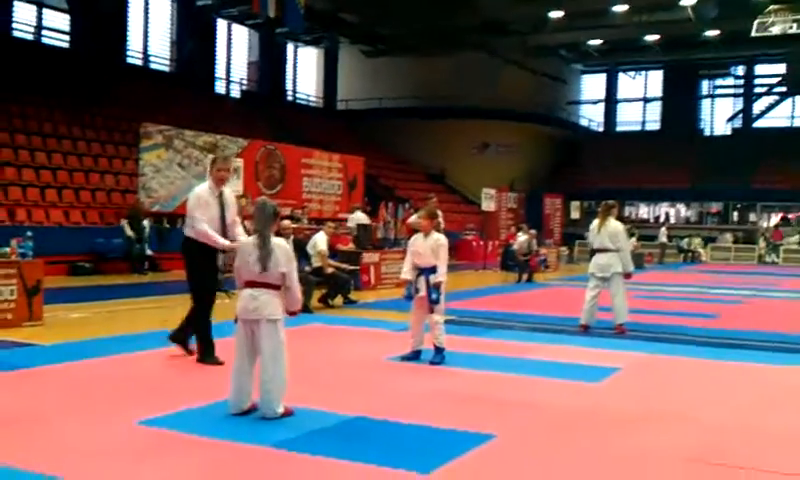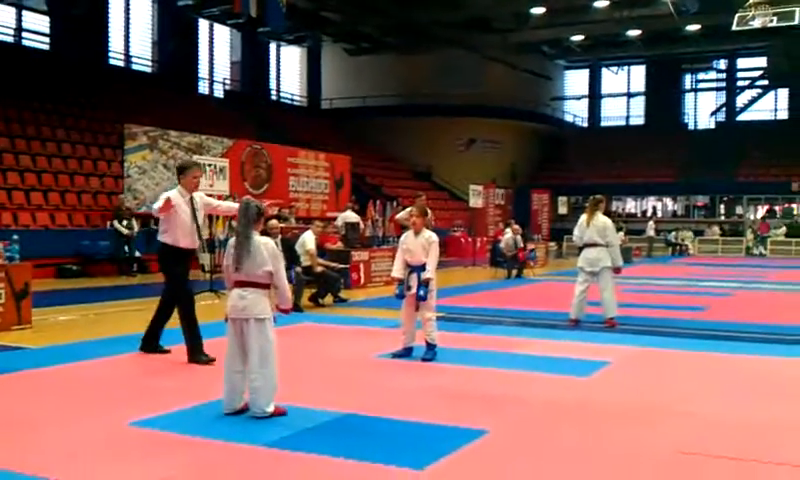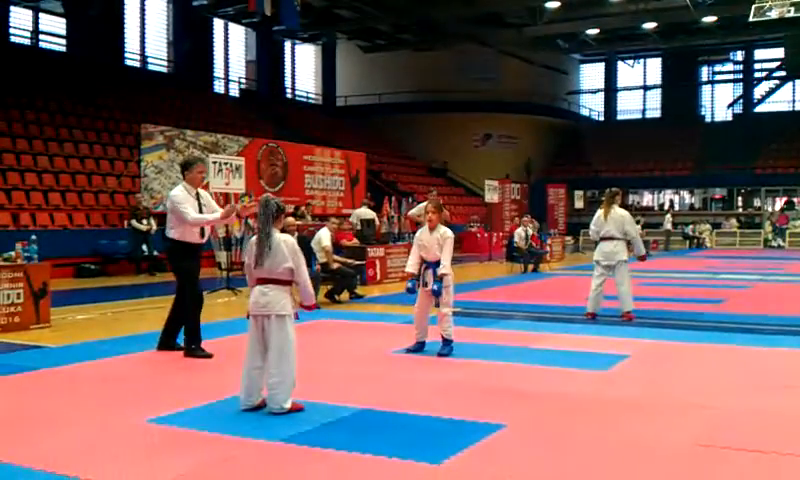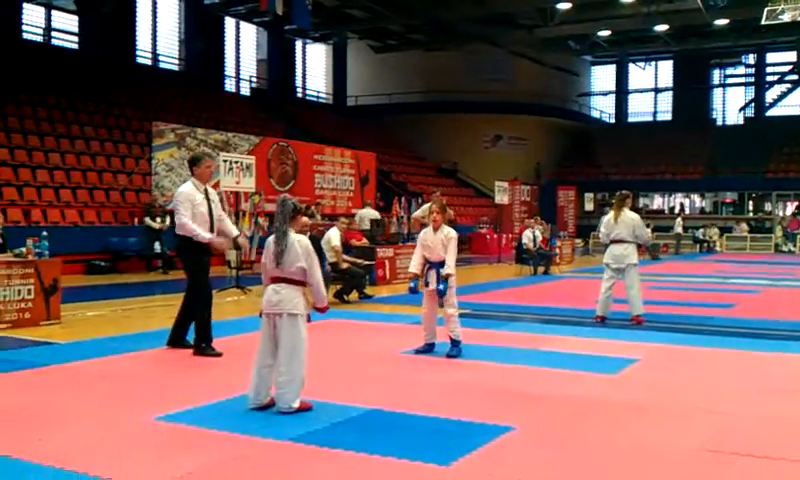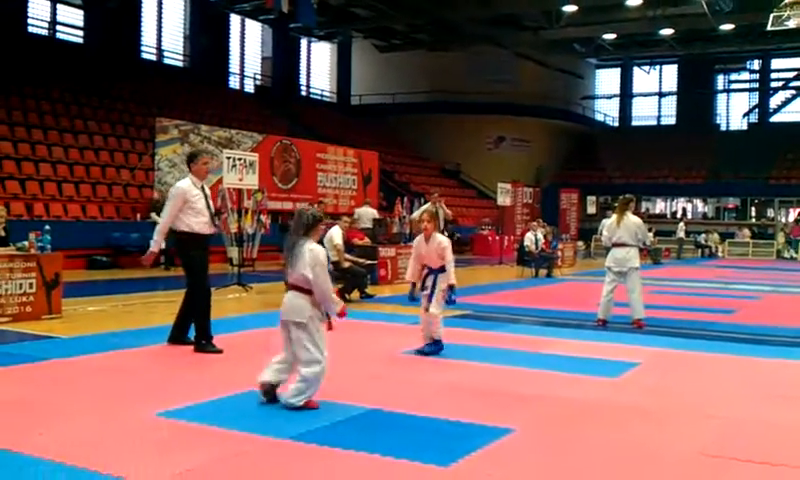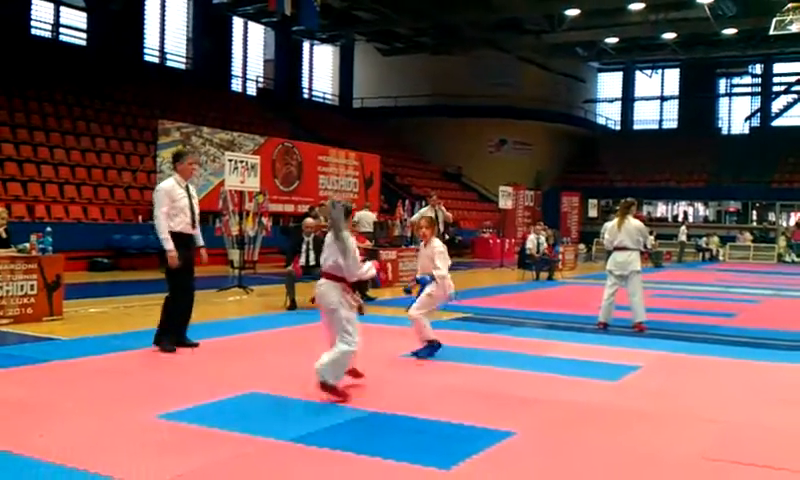
dt=0.3s
person 1, frame 1
left shoulder: (245, 244)
right shoulder: (281, 246)
left elbow: (238, 277)
right elbow: (291, 280)
right wrist: (294, 306)
left hip: (246, 302)
right hip: (269, 304)
left knee: (244, 356)
right knee: (272, 356)
left ankle: (240, 403)
right ankle: (272, 406)
person 1, frame 2
left shoulder: (232, 244)
right shoulder: (267, 245)
left elbow: (228, 277)
right elbow: (279, 277)
right wrist: (285, 304)
left hip: (236, 302)
right hip: (258, 303)
left knee: (235, 356)
right knee: (261, 356)
left ankle: (233, 402)
right ankle: (262, 406)
person 1, frame 3
left shoulder: (253, 242)
right shoulder: (287, 241)
left elbow: (249, 275)
right elbow: (301, 274)
right wrist: (308, 300)
left hip: (257, 299)
right hip: (279, 300)
left knee: (255, 352)
right knee: (281, 353)
left ankle: (250, 399)
right ankle: (280, 402)
person 1, frame 4
left shoulder: (271, 241)
right shoulder: (301, 242)
right elbow: (314, 275)
right wrist: (321, 302)
left hip: (271, 297)
right hip: (292, 299)
left knee: (267, 350)
right knee: (291, 353)
left ankle: (259, 397)
right ankle: (288, 401)
person 1, frame 5
left shoulder: (295, 246)
right shoulder: (316, 251)
right elbow: (322, 288)
left wrist: (329, 304)
right wrist: (337, 307)
left hip: (291, 302)
right hip: (306, 306)
left knee: (292, 351)
right knee: (315, 357)
left ankle: (269, 383)
right ankle: (297, 398)
person 1, frame 6
left shoulder: (331, 236)
right shoulder: (346, 239)
right elbow: (354, 272)
left wrist: (363, 265)
right wrist: (372, 267)
left hip: (325, 287)
right hip: (336, 291)
left knee: (337, 333)
right knee: (349, 340)
left ankle: (343, 366)
right ankle: (328, 378)
person 2, frame 1
left shoulder: (229, 195)
right shoulder: (199, 193)
left elbow: (234, 222)
right elbow: (200, 226)
left wrist: (243, 241)
right wrist: (228, 244)
left hip: (213, 250)
right hip: (196, 249)
left knee: (207, 298)
right knee: (202, 298)
left ankle: (182, 334)
right ankle: (206, 351)
person 2, frame 2
left shoulder: (199, 199)
right shoulder: (170, 197)
left elbow: (222, 207)
right elbow: (157, 210)
right wrist: (162, 209)
left hip: (186, 255)
right hip: (171, 254)
left knee: (170, 299)
right knee: (186, 299)
left ankle: (150, 342)
right ankle: (195, 351)
person 2, frame 3
left shoulder: (203, 195)
right shoulder: (177, 195)
left elbow: (219, 216)
right elbow: (191, 219)
left wrist: (232, 213)
right wrist: (220, 216)
left hip: (194, 250)
right hip: (179, 250)
left knee: (184, 295)
right knee: (194, 296)
left ankle: (167, 340)
right ankle: (192, 345)
person 2, frame 4
left shoulder: (210, 192)
right shoulder: (185, 192)
left elbow: (221, 218)
right elbow: (185, 223)
left wrist: (236, 237)
right wrist: (211, 239)
left hip: (204, 247)
right hip: (190, 247)
left knee: (195, 293)
right knee: (203, 293)
left ankle: (177, 337)
right ankle: (202, 343)
person 2, frame 5
left shoulder: (204, 189)
right shoulder: (182, 188)
right elbow: (166, 219)
right wrist: (154, 248)
left hip: (202, 243)
right hip: (189, 243)
left knee: (196, 290)
right knee: (202, 290)
left ankle: (178, 334)
right ankle: (203, 340)
person 2, frame 6
left shoulder: (190, 189)
right shoulder: (166, 187)
right elbow: (161, 220)
left wrist: (200, 245)
right wrist: (169, 249)
left hip: (187, 242)
right hip: (173, 242)
left knee: (187, 290)
right knee: (177, 290)
left ankle: (177, 335)
right ankle: (164, 336)
person 3, frame 1
left shoulder: (440, 240)
right shoulder: (414, 240)
left elbow: (442, 264)
right elbow: (409, 261)
left wrist: (437, 285)
right wrist: (408, 283)
left hip: (433, 280)
right hip: (418, 280)
left knee: (435, 317)
right knee: (416, 317)
left ankle: (439, 350)
right ankle: (416, 349)
person 3, frame 2
left shoulder: (431, 237)
right shoulder: (405, 237)
left elbow: (432, 261)
right elbow: (400, 259)
left wrist: (425, 282)
right wrist: (399, 281)
left hip: (424, 277)
right hip: (410, 277)
left knee: (427, 314)
right knee: (407, 314)
left ankle: (431, 347)
right ankle: (407, 346)
person 3, frame 3
left shoulder: (446, 233)
right shoulder: (420, 234)
left elbow: (446, 257)
right elbow: (415, 255)
left wrist: (440, 278)
right wrist: (412, 276)
left hip: (441, 274)
right hip: (426, 273)
left knee: (444, 310)
right knee: (420, 309)
left ankle: (447, 342)
right ankle: (420, 341)
person 3, frame 4
left shoulder: (450, 233)
right shoulder: (424, 234)
left elbow: (450, 258)
right elbow: (418, 255)
left wrist: (445, 279)
right wrist: (415, 277)
left hip: (444, 274)
right hip: (429, 273)
left knee: (450, 310)
right knee: (427, 311)
left ankle: (456, 344)
right ankle: (429, 342)
person 3, frame 5
left shoulder: (442, 241)
right shoulder: (418, 242)
left elbow: (449, 265)
right elbow: (415, 264)
left wrist: (451, 288)
right wrist: (413, 285)
left hip: (442, 278)
right hip: (429, 277)
left knee: (433, 311)
right knee: (424, 311)
left ankle: (437, 342)
right ankle: (429, 342)
person 3, frame 6
left shoulder: (437, 246)
right shoulder: (423, 245)
left elbow: (442, 270)
left wrist: (430, 278)
right wrist: (417, 281)
left hip: (439, 284)
right hip: (430, 284)
left knee: (415, 314)
right knee: (414, 314)
left ankle: (432, 343)
right ankle: (428, 344)
person 4, frame 1
left shoulder: (594, 224)
right shoulder: (618, 226)
right elbow: (623, 248)
right wrist: (628, 268)
left hip: (598, 260)
right hip: (613, 261)
left knee: (592, 292)
right knee: (618, 293)
left ankle: (585, 322)
right ankle: (619, 324)
person 4, frame 2
left shoulder: (582, 219)
right shoulder: (606, 221)
left elbow: (577, 239)
right elbow: (613, 243)
right wrist: (617, 263)
left hip: (586, 255)
right hip: (601, 255)
left knee: (581, 286)
right knee: (607, 288)
left ankle: (574, 317)
right ankle: (610, 318)
person 4, frame 3
left shoulder: (599, 213)
right shoulder: (624, 214)
left elbow: (593, 233)
right elbow: (633, 234)
right wrist: (640, 252)
left hip: (602, 249)
right hip: (618, 249)
left knee: (597, 280)
right knee: (623, 282)
left ankle: (591, 310)
right ankle: (627, 311)
person 4, frame 4
left shoulder: (609, 216)
right shoulder: (634, 217)
left elbow: (603, 236)
right elbow: (643, 237)
right wrist: (641, 241)
left hip: (612, 251)
right hip: (628, 252)
left knee: (607, 283)
right knee: (633, 284)
left ankle: (600, 314)
right ankle: (636, 315)
person 4, frame 5
left shoulder: (612, 220)
right shoulder: (636, 221)
left elbow: (605, 240)
right elbow: (644, 238)
left hip: (615, 255)
right hip: (630, 255)
left knee: (609, 287)
right knee: (634, 288)
left ankle: (602, 317)
right ankle: (637, 318)
person 4, frame 6
left shoulder: (614, 223)
right shoulder: (637, 224)
left elbow: (607, 243)
right elbow: (645, 239)
left hip: (616, 258)
right hip: (631, 258)
left knee: (610, 290)
right knee: (635, 291)
left ankle: (603, 320)
right ankle: (638, 322)
